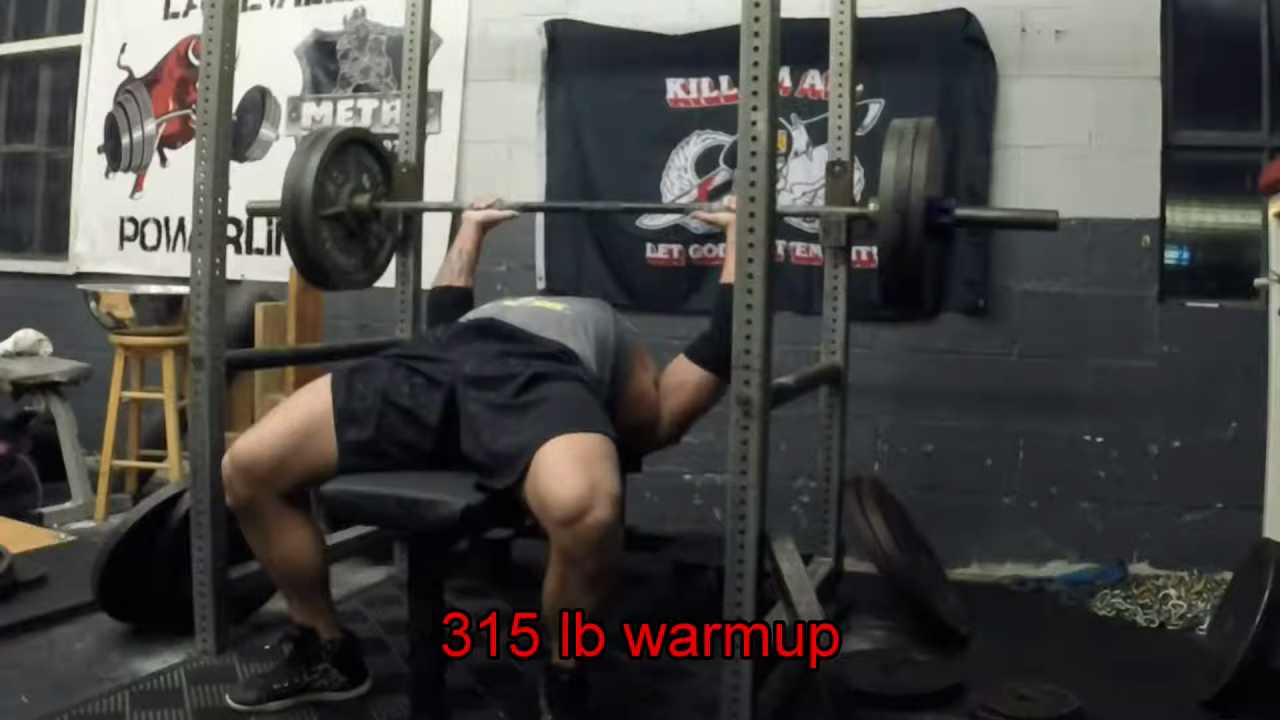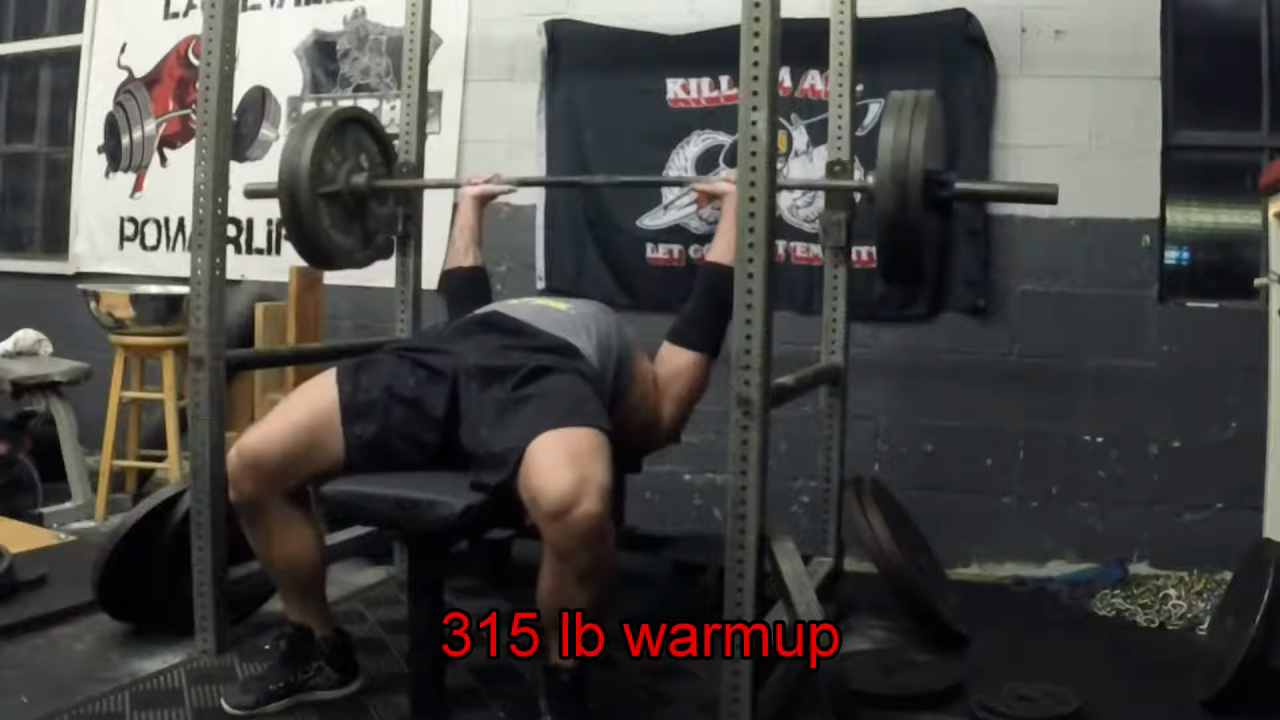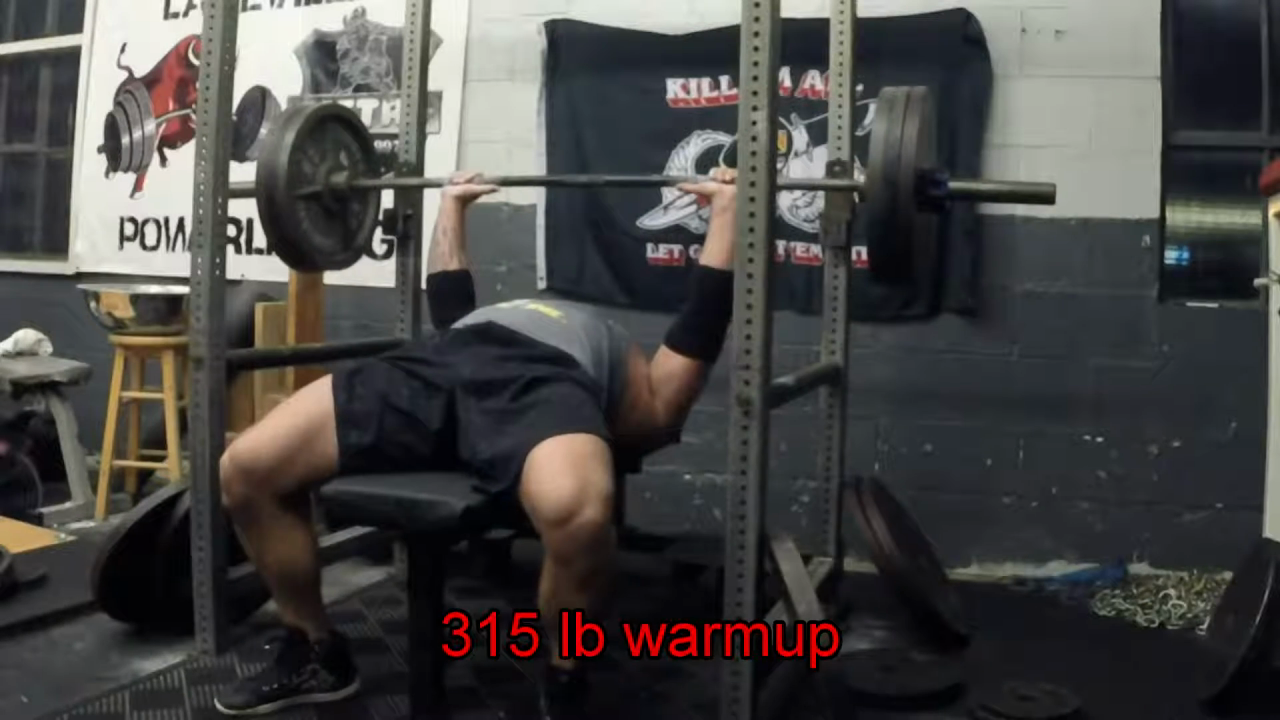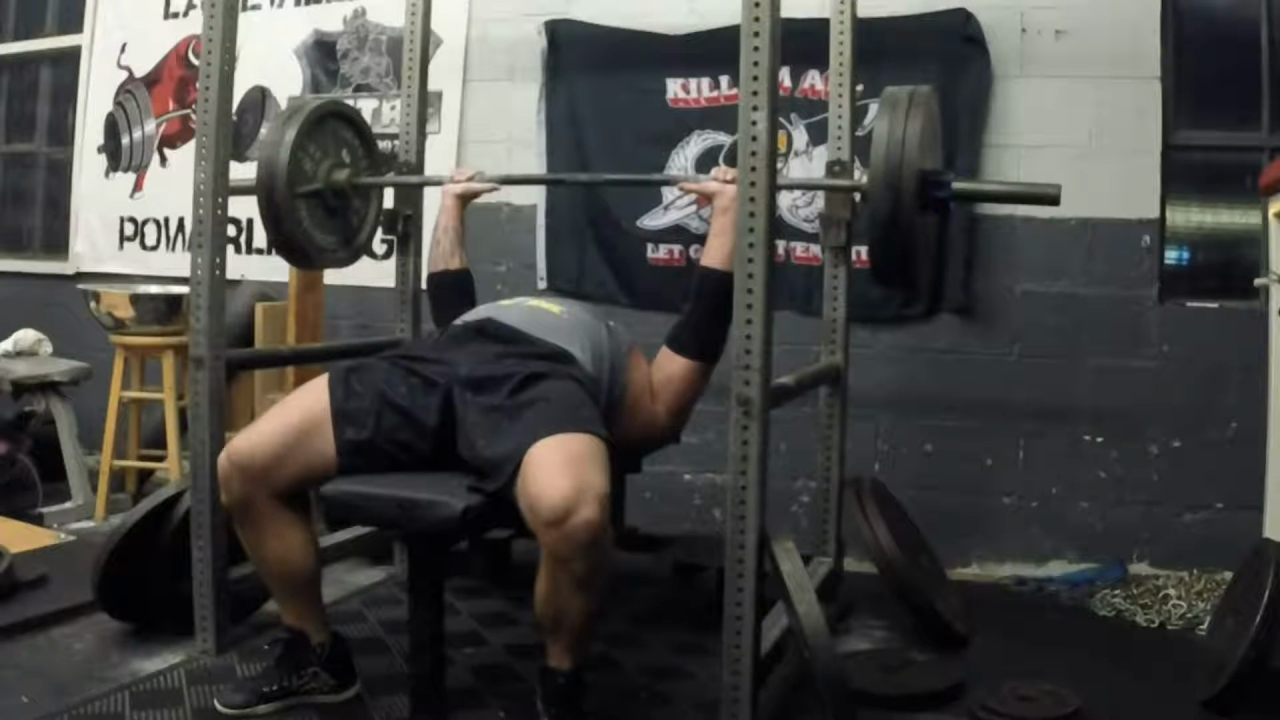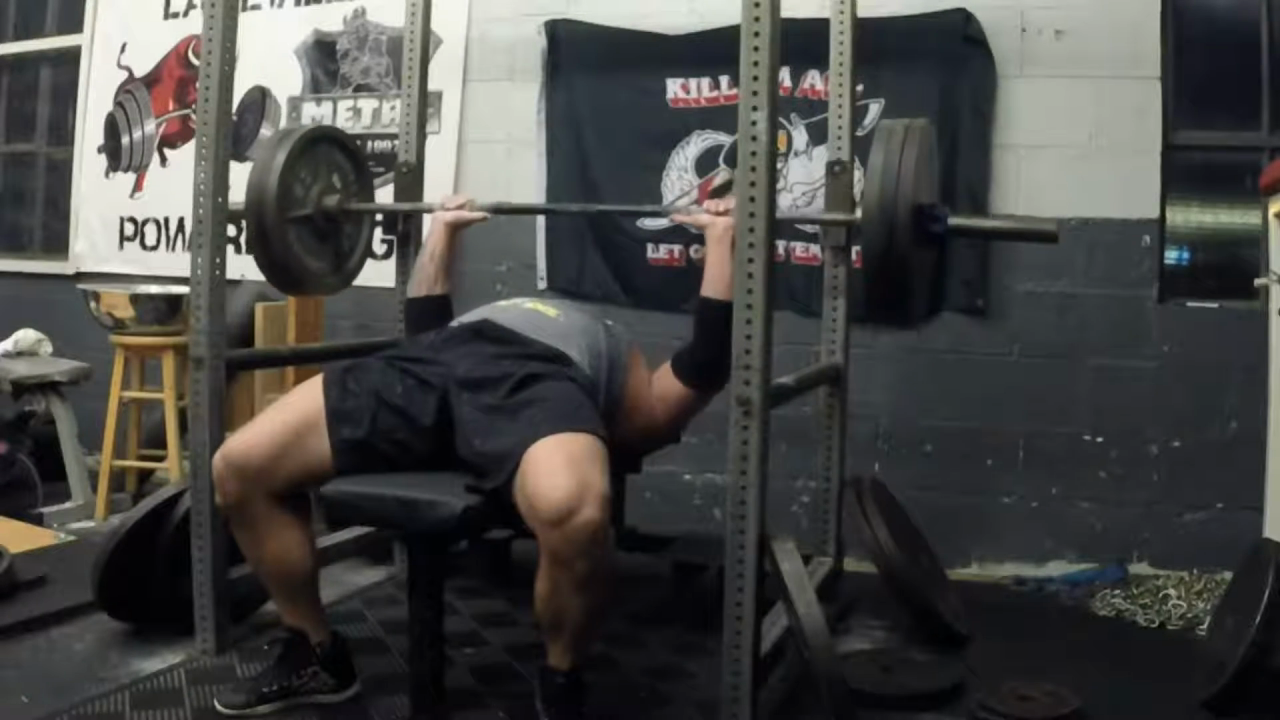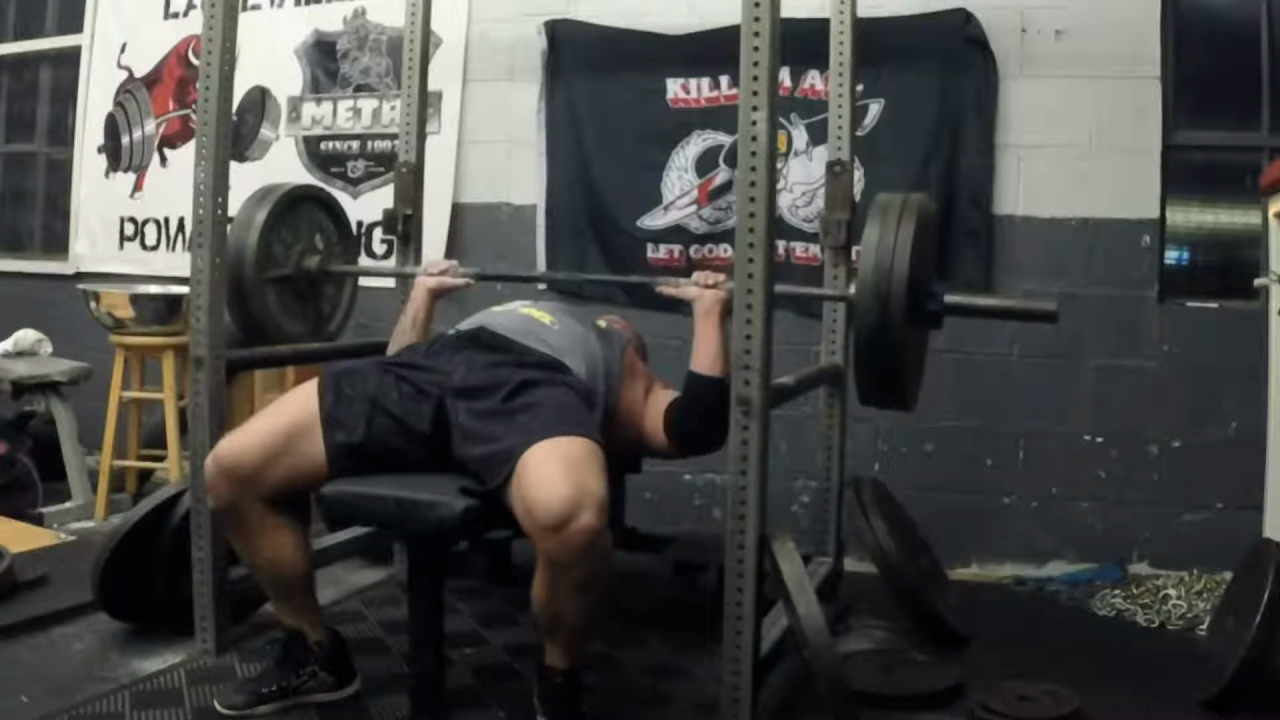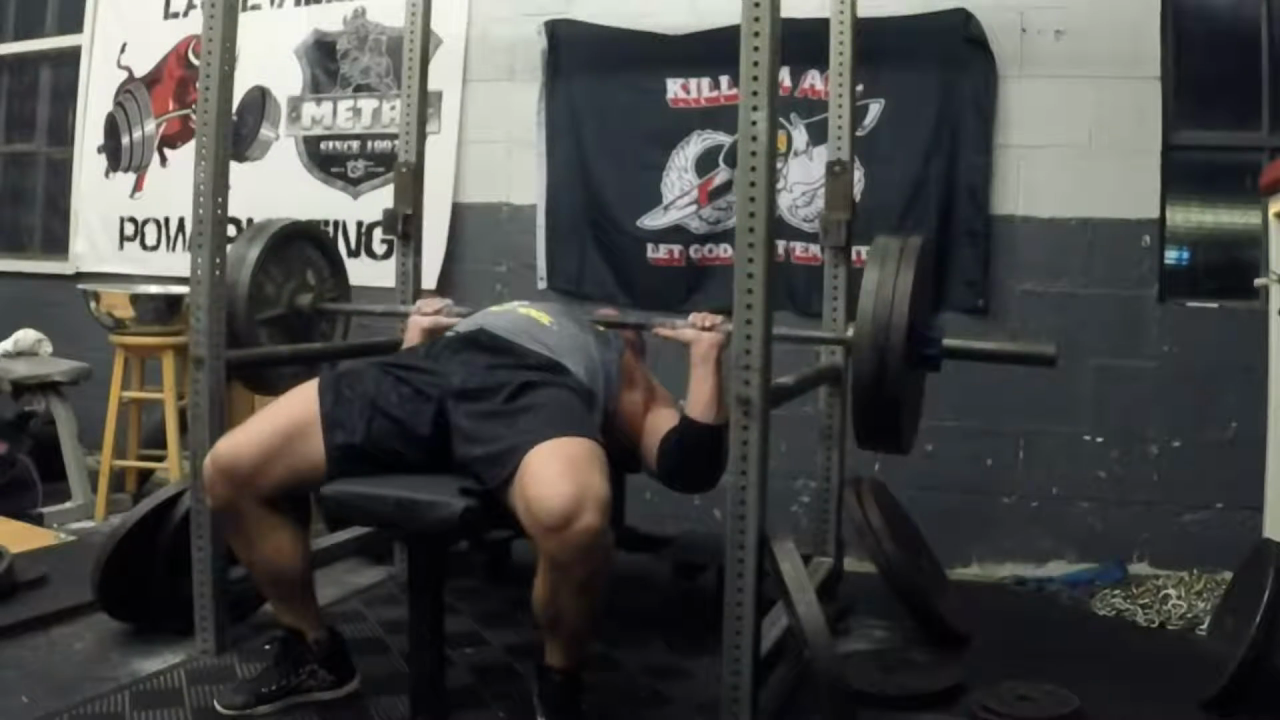
dt=0.7s
person 1, frame 1
left shoulder: (649, 405)
left elbow: (720, 347)
right elbow: (446, 314)
left wrist: (739, 236)
right wrist: (471, 229)
left knee: (586, 511)
right knee: (247, 468)
right ankle: (325, 652)
person 1, frame 2
left shoulder: (649, 403)
left elbow: (707, 314)
right elbow: (462, 294)
left wrist: (733, 206)
right wrist: (469, 205)
left knee: (575, 506)
right knee: (251, 465)
right ankle: (318, 651)
person 1, frame 3
left shoulder: (647, 400)
left elbow: (703, 322)
right elbow: (448, 301)
left wrist: (725, 208)
right wrist: (451, 206)
left knee: (577, 511)
right knee: (245, 469)
right ankle: (314, 653)
person 1, frame 4
left shoulder: (645, 399)
left elbow: (704, 324)
right elbow: (449, 300)
left wrist: (725, 209)
right wrist: (451, 203)
left knee: (574, 515)
right knee: (244, 468)
right ankle: (314, 653)
person 1, frame 5
left shoulder: (642, 396)
left elbow: (708, 363)
right elbow: (425, 323)
left wrist: (720, 239)
right wrist: (441, 231)
left knee: (574, 512)
right knee: (239, 467)
right ankle: (314, 655)
person 1, frame 6
left shoulder: (637, 392)
left elbow: (699, 428)
right elbow: (401, 366)
left wrist: (708, 309)
right wrist: (423, 293)
left knee: (571, 517)
right knee: (231, 469)
right ankle: (314, 653)
person 1, frame 7
left shoulder: (637, 390)
left elbow: (691, 466)
left wrist: (705, 352)
right wrist: (417, 329)
left knee: (574, 517)
right knee: (230, 470)
right ankle: (313, 654)
